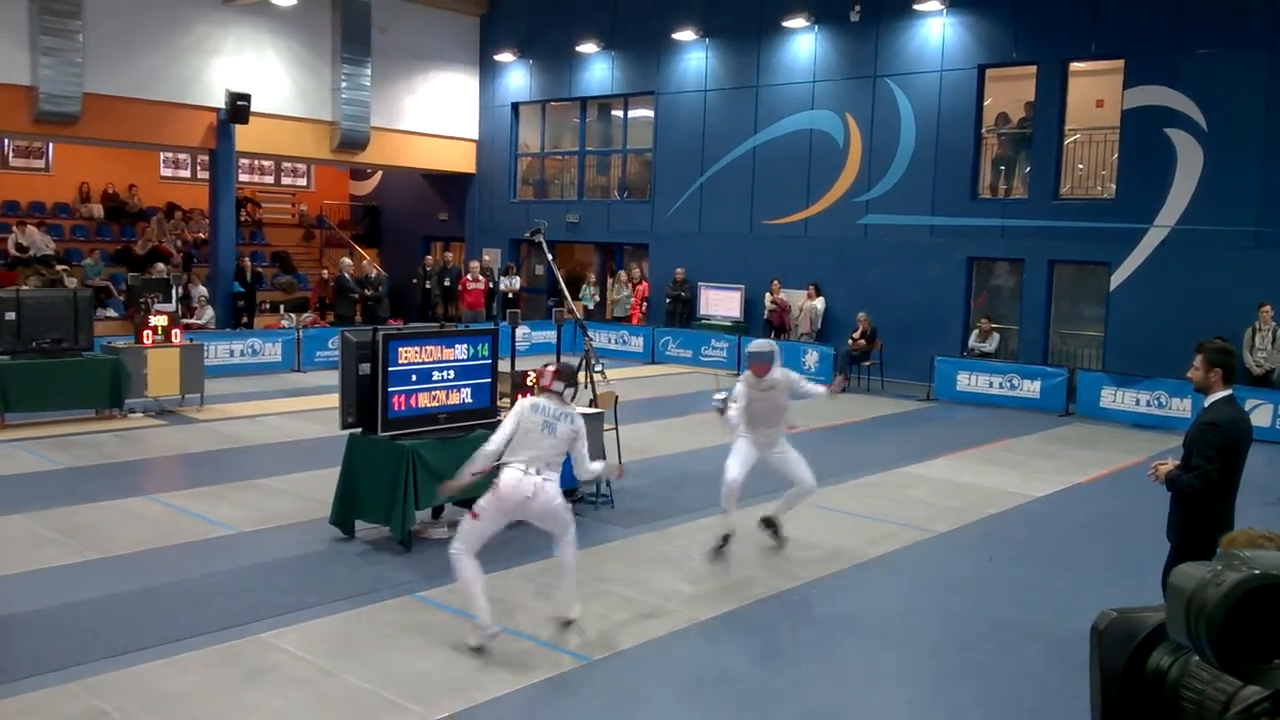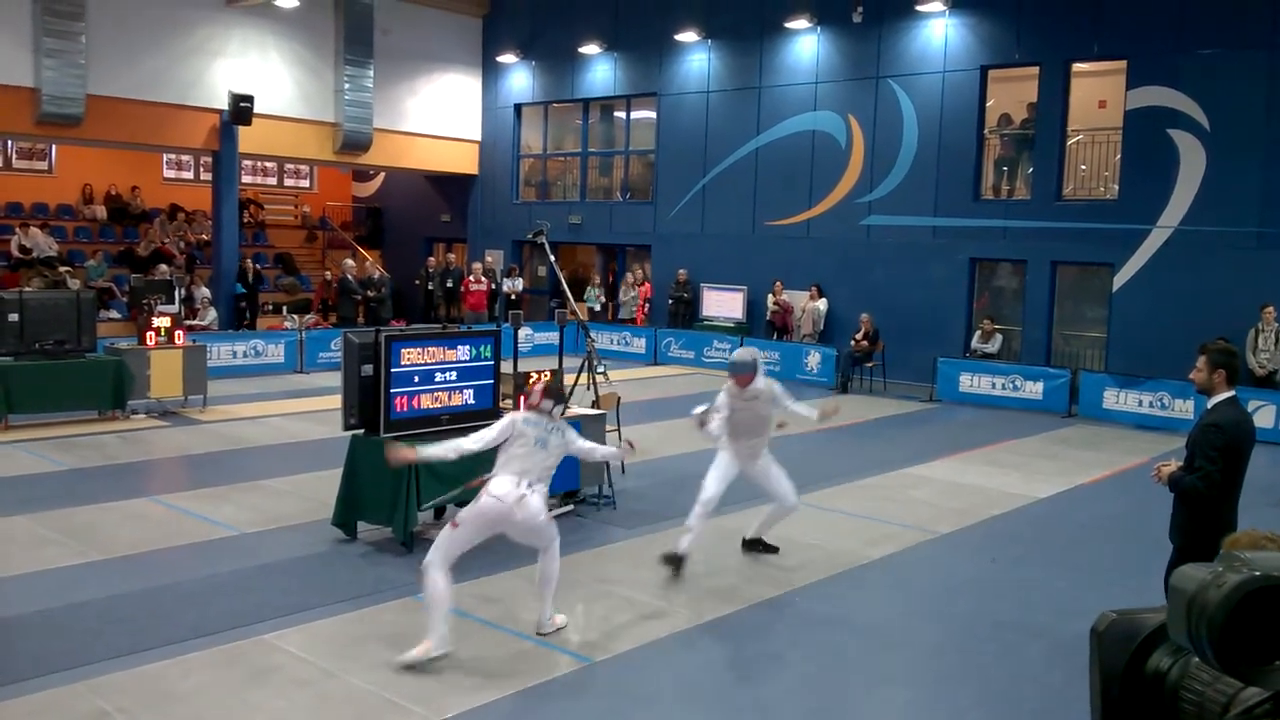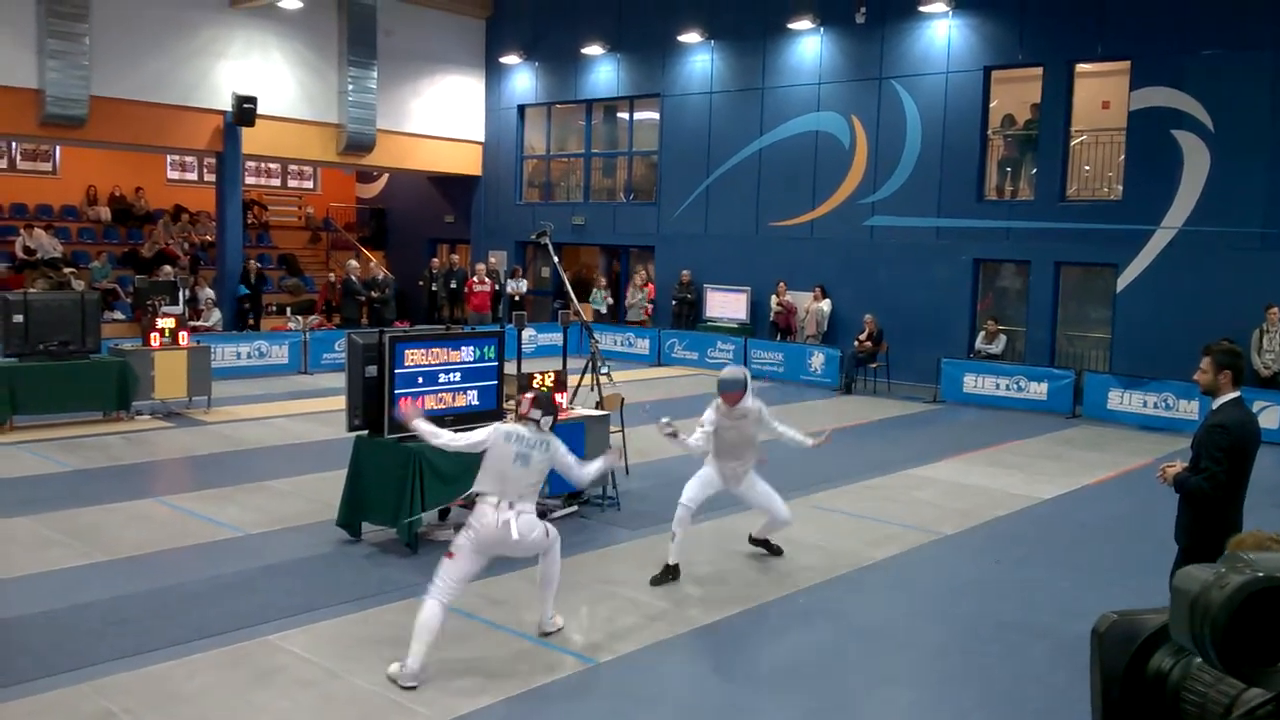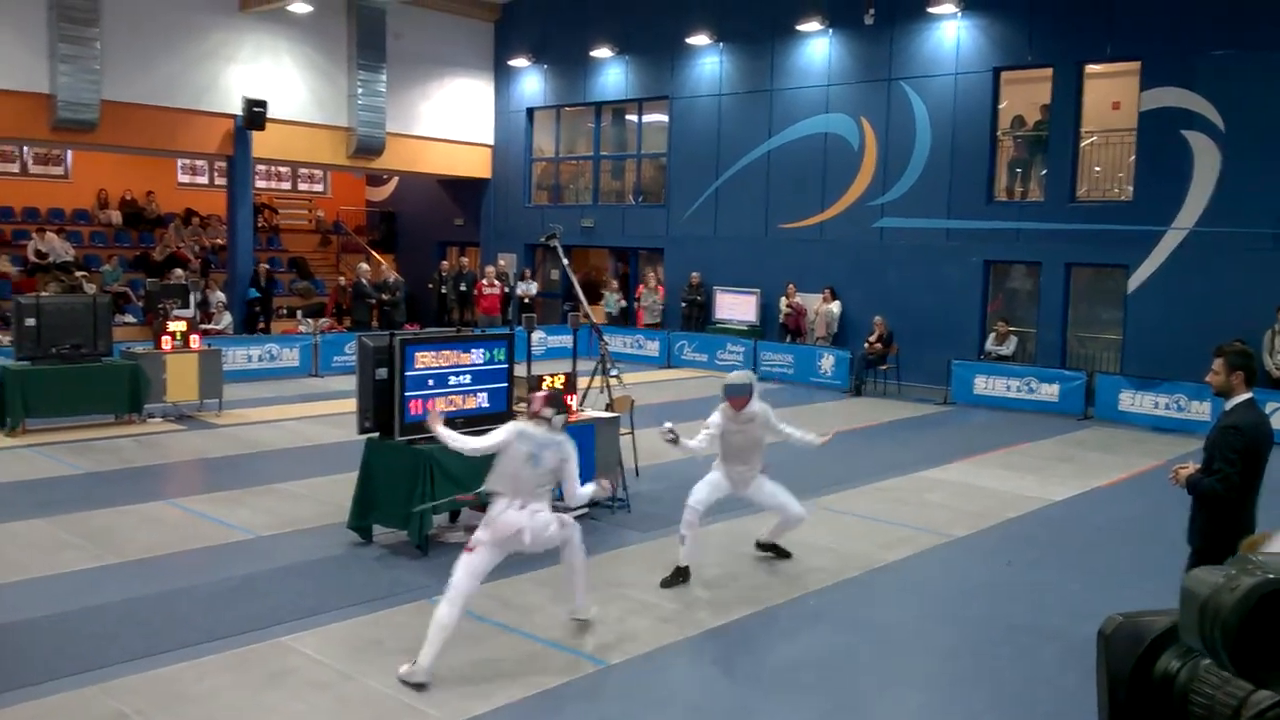
dt=0.1s
person 1, frame 1
left shoulder: (526, 405)
right shoulder: (575, 420)
left elbow: (495, 444)
right elbow: (583, 471)
left wrist: (462, 478)
right wrist: (608, 468)
left hip: (509, 487)
right hip: (546, 494)
left knee: (460, 552)
right knee: (567, 533)
left ankle: (484, 627)
right ankle: (567, 607)
person 1, frame 2
left shoulder: (516, 420)
right shoulder: (564, 432)
left elbow: (474, 443)
right elbow: (595, 452)
left wrist: (419, 453)
right wrist: (618, 451)
left hip: (495, 501)
right hip: (531, 509)
left knee: (435, 563)
right knee: (550, 543)
left ankle: (436, 641)
right ankle: (546, 619)
person 1, frame 3
left shoulder: (500, 431)
right shoulder: (551, 445)
left elbow: (452, 442)
right elbow: (581, 476)
left wrist: (416, 422)
right wrist: (607, 461)
left hip: (484, 524)
right hip: (523, 528)
left knee: (437, 595)
right knee: (551, 540)
left ankle: (411, 668)
right ankle: (546, 619)
person 1, frame 4
left shoulder: (514, 430)
right shoulder: (565, 446)
left elbow: (473, 447)
right elbow: (574, 497)
left wrist: (438, 427)
right wrist: (598, 488)
left hip: (501, 523)
right hip: (539, 525)
left knee: (456, 593)
right knee: (571, 530)
left ankle: (422, 667)
right ankle: (579, 607)
person 2, frame 1
left shoulder: (1211, 422)
right shoulder: (1236, 414)
left elbow: (1200, 485)
left wrist: (1169, 476)
right wrist: (1181, 467)
left hip: (1197, 526)
right hip: (1213, 521)
person 2, frame 2
left shoulder: (1215, 423)
right shoulder: (1239, 414)
left elbow: (1203, 487)
left wrist: (1173, 478)
right wrist: (1184, 468)
left hip: (1201, 527)
right hip: (1217, 523)
person 2, frame 3
left shoulder: (1220, 424)
right shoulder: (1244, 416)
left elbow: (1209, 488)
left wrist: (1178, 479)
right wrist: (1189, 469)
left hip: (1205, 529)
right hip: (1221, 524)
person 2, frame 4
left shoulder: (1233, 425)
right shoulder: (1255, 415)
left elbow: (1222, 490)
left wrist: (1190, 480)
right wrist: (1202, 470)
left hip: (1218, 531)
right hip: (1237, 528)
person 3, frame 1
left shoulder: (785, 378)
right shoulder: (744, 384)
left elbow: (807, 387)
right elbow: (734, 421)
left wrist: (827, 391)
right wrist: (723, 411)
left hip: (775, 442)
right hip: (748, 439)
left knee: (807, 485)
right knee: (731, 480)
left ankle: (772, 518)
right ankle: (727, 533)
person 3, frame 2
left shoulder: (769, 389)
right shoulder: (727, 394)
left elbow: (789, 406)
right elbow: (715, 433)
left wrist: (816, 416)
right wrist: (703, 424)
left hip: (758, 456)
right hip: (730, 453)
left knee: (789, 503)
right knee: (708, 498)
left ankle: (753, 539)
right ankle: (679, 554)
person 3, frame 3
left shoulder: (755, 409)
right shoulder: (714, 411)
left elbow: (777, 429)
right elbow: (697, 446)
left wrist: (809, 442)
right wrist: (676, 436)
left hip: (744, 475)
right hip: (715, 469)
left knee: (783, 518)
right knee: (686, 503)
left ankle: (759, 537)
right ankle: (672, 566)
person 3, frame 4
left shoulder: (762, 412)
right shoulder: (721, 416)
left elbow: (784, 430)
right elbow: (699, 444)
left wrist: (816, 440)
right wrist: (677, 440)
left hip: (753, 479)
right hip: (724, 474)
left knee: (797, 516)
right knee: (694, 505)
left ankle: (767, 543)
right ankle: (682, 568)
